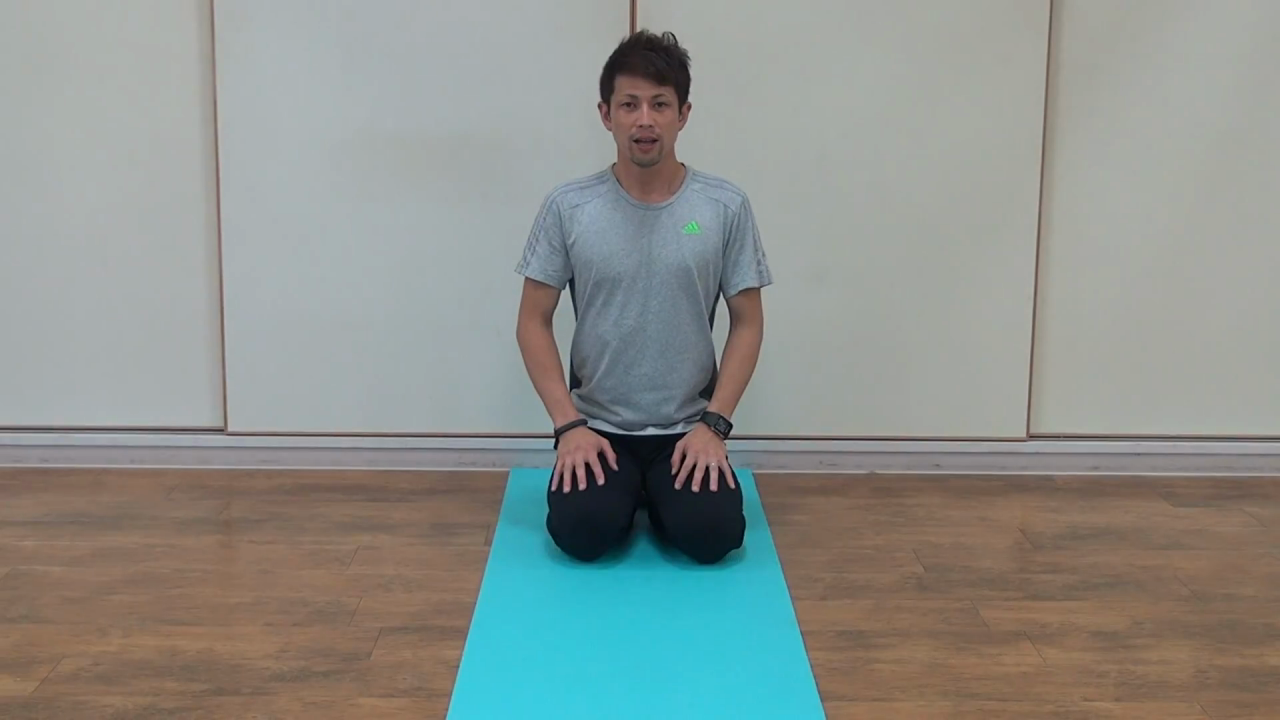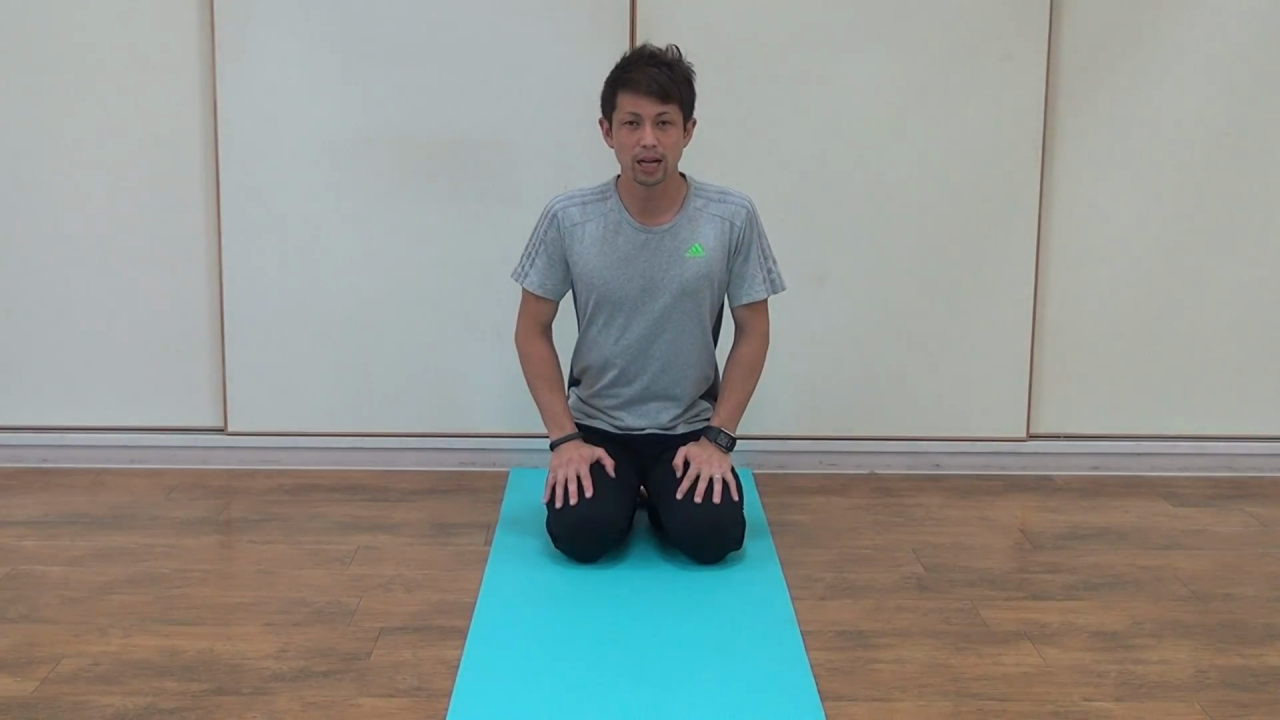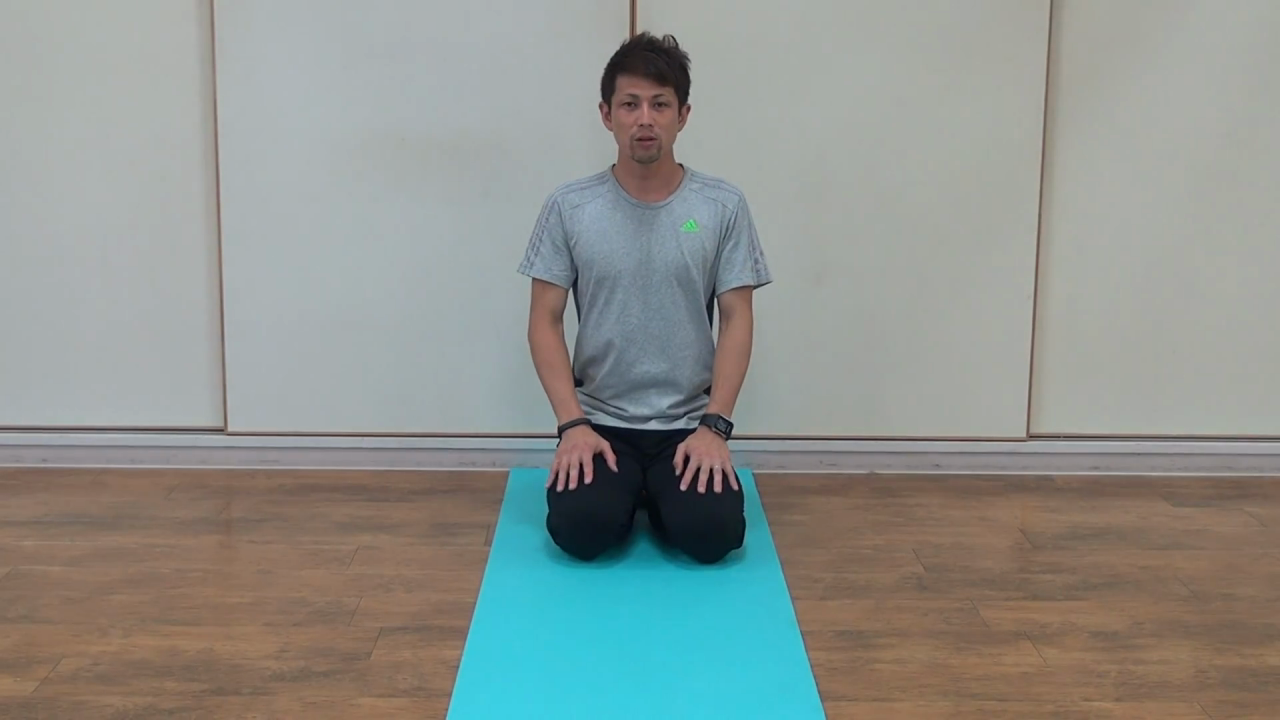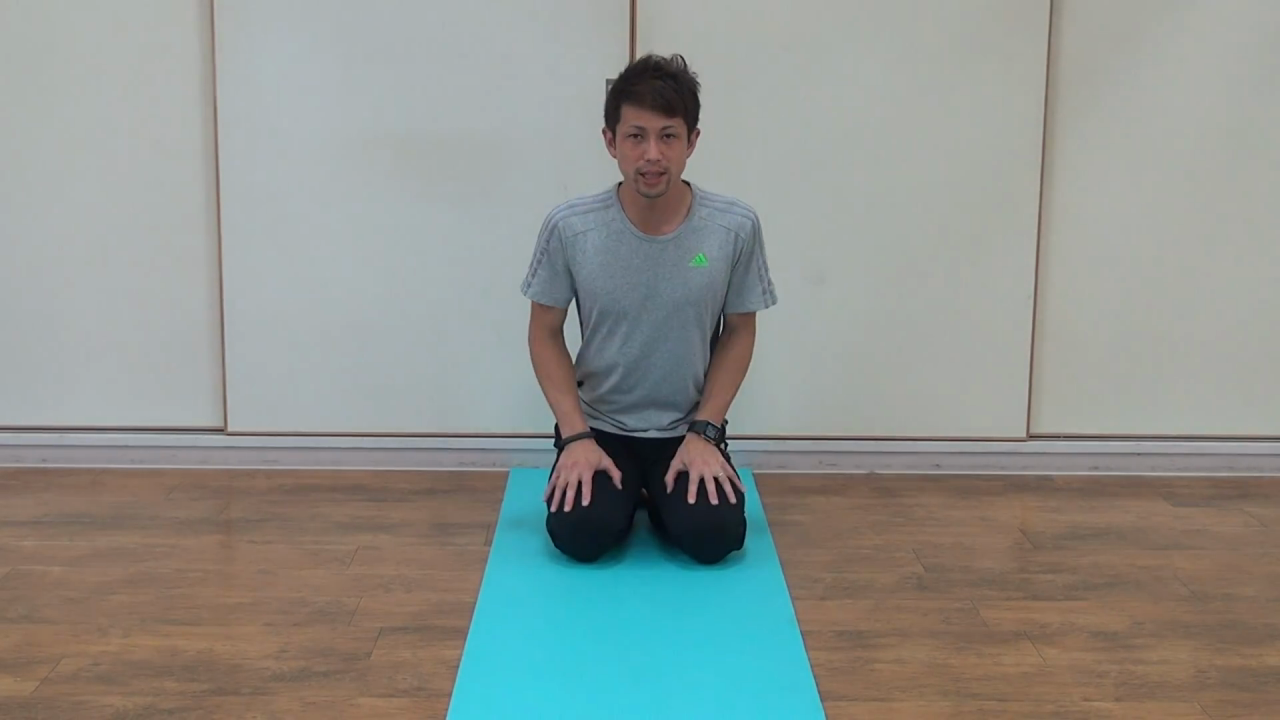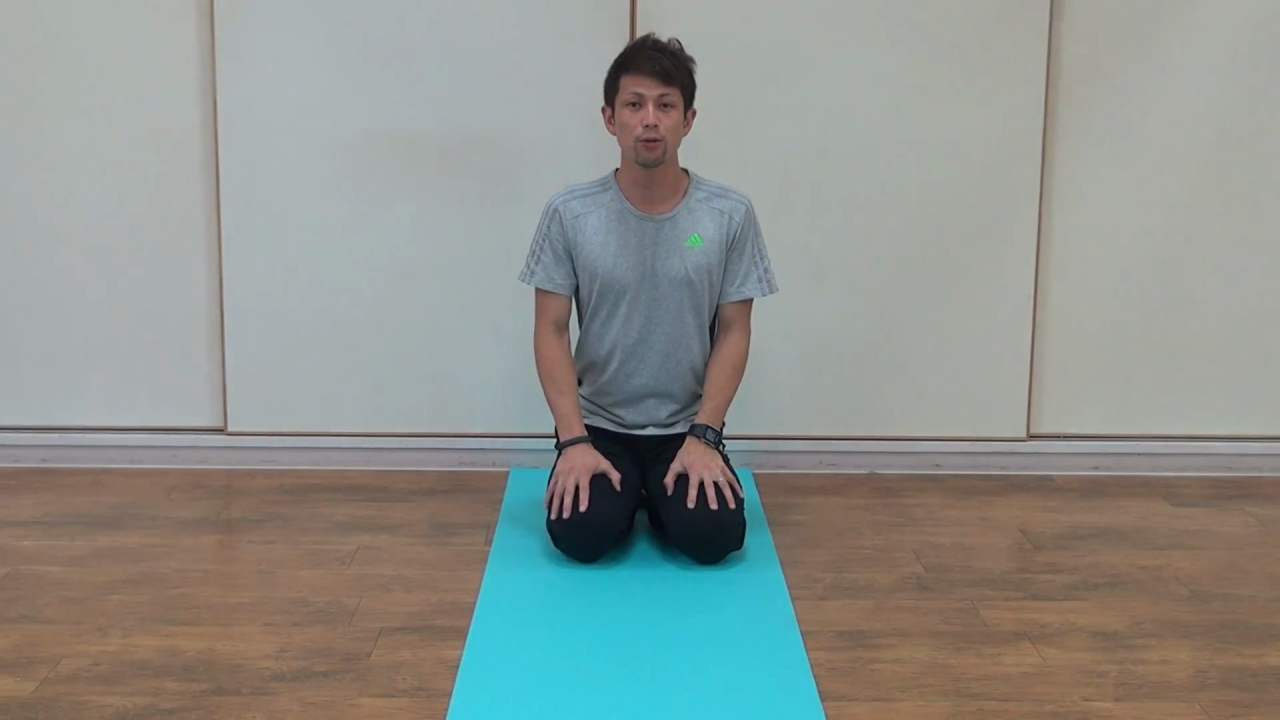
dt=1s
person 1, frame 1
left shoulder: (726, 206)
right shoulder: (567, 207)
left elbow: (746, 323)
right elbow: (534, 322)
left wrist: (715, 423)
right wrist: (568, 424)
left hip: (688, 426)
right hip: (597, 425)
left knee: (711, 534)
right knee: (582, 532)
left ankle: (659, 494)
right ankle: (625, 492)
person 1, frame 2
left shoulder: (733, 219)
right shoulder: (566, 219)
left elbow: (753, 333)
right elbow: (532, 332)
left wrist: (718, 438)
right wrist: (564, 437)
left hip: (689, 426)
right hip: (597, 424)
left knee: (711, 536)
right knee: (579, 534)
left ankle: (659, 497)
right ankle: (624, 495)
person 1, frame 3
left shoulder: (723, 206)
right shoulder: (567, 207)
left elbow: (736, 321)
right elbow: (545, 322)
left wrist: (714, 425)
right wrist: (572, 423)
left hip: (688, 421)
right hip: (600, 419)
left knee: (712, 535)
right knee: (580, 530)
left ankle: (659, 495)
right ankle: (626, 492)
person 1, frame 4
left shoulder: (736, 227)
right shoulder: (568, 227)
left elbow: (738, 333)
right elbow: (545, 334)
left wrist: (704, 431)
right wrist: (576, 435)
left hip: (688, 428)
right hip: (600, 425)
left knee: (713, 536)
right knee: (580, 534)
left ankle: (660, 497)
right ankle: (626, 496)
person 1, frame 5
left shoulder: (731, 214)
right shoulder: (568, 213)
left elbow: (733, 332)
right elbow: (551, 331)
left wrist: (703, 436)
right wrist: (575, 439)
left hip: (686, 426)
right hip: (598, 424)
left knee: (712, 536)
right knee: (581, 535)
left ankle: (659, 496)
right ankle: (626, 496)
